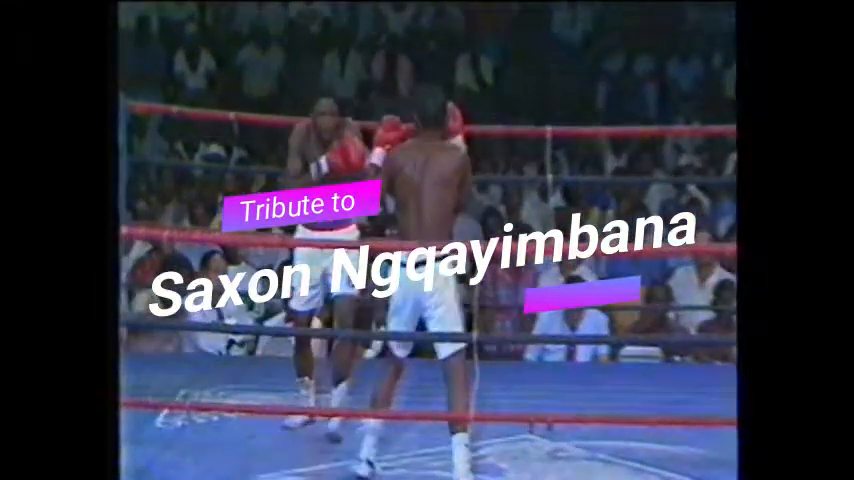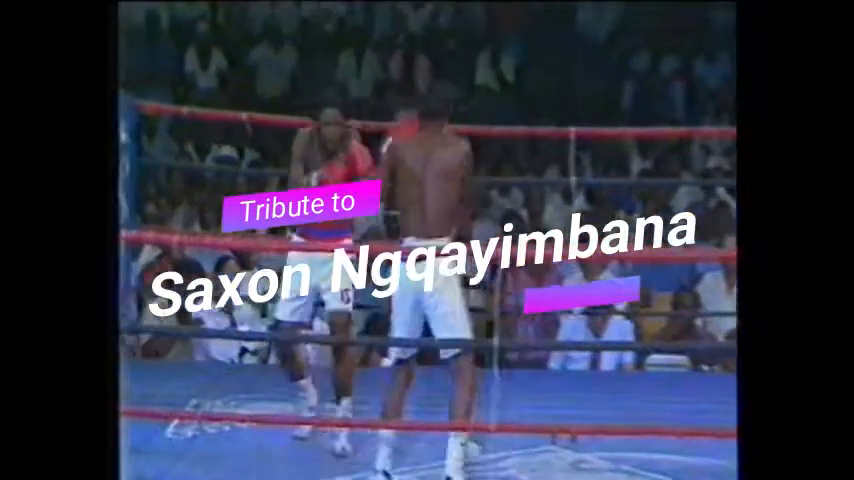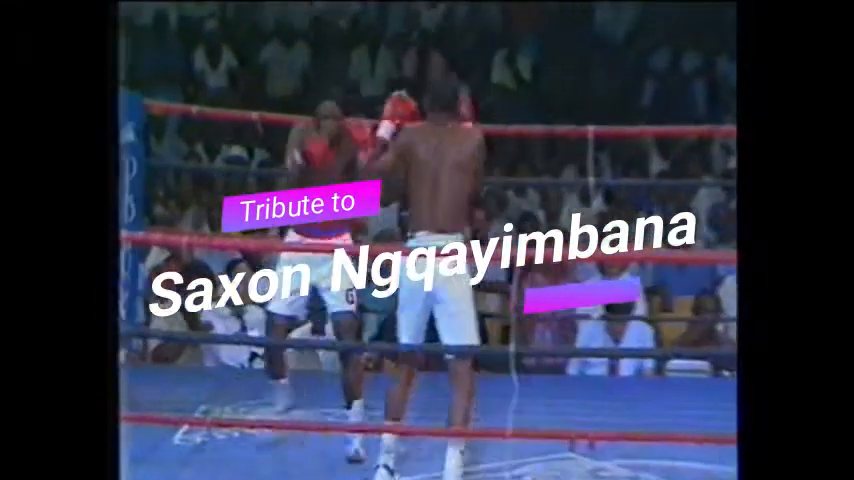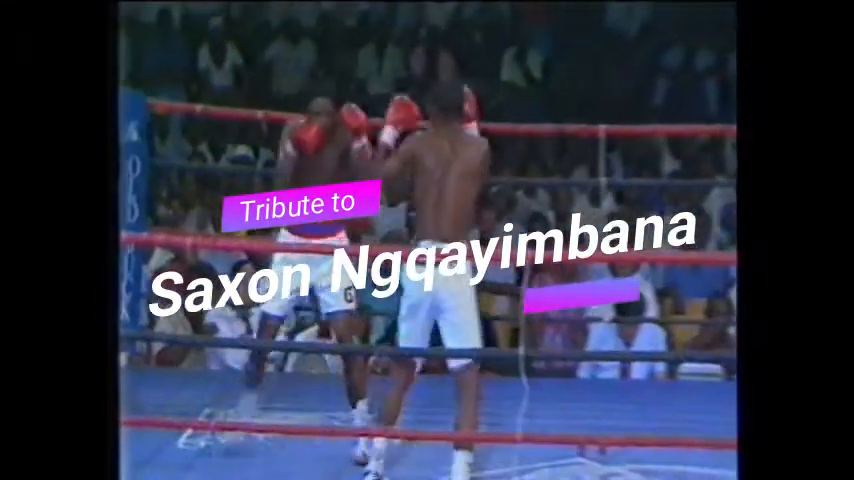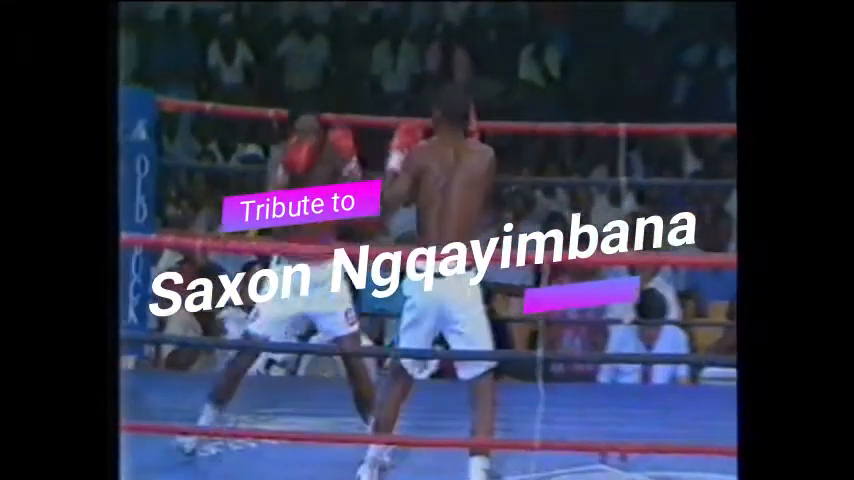
dt=0.1s
person 1, frame 1
left shoulder: (397, 155)
right shoulder: (456, 155)
left wrist: (377, 159)
left hip: (404, 268)
right hip: (436, 267)
left knee: (394, 362)
right knee: (456, 368)
person 1, frame 2
left shoulder: (400, 148)
right shoulder: (460, 149)
left hip: (407, 261)
right hip: (441, 260)
left knee: (402, 366)
right knee: (463, 366)
person 1, frame 3
left shoulder: (410, 136)
right shoulder: (474, 141)
left elbow: (373, 172)
left wrist: (387, 127)
left hip: (417, 256)
left knee: (407, 363)
right knee: (462, 371)
person 1, frame 4
left shoulder: (416, 143)
right shoulder: (479, 148)
left elbow: (376, 180)
left wrist: (389, 132)
right hip: (455, 267)
left knee: (402, 368)
right knee: (468, 380)
person 1, frame 5
left shoulder: (420, 154)
right shoulder: (486, 157)
left elbow: (386, 207)
left wrist: (396, 157)
left hip: (423, 280)
right hip: (462, 280)
left knee: (401, 378)
right knee: (484, 390)
person 2, frame 1
left shoulder: (350, 134)
right shoulder: (301, 134)
left elbow: (365, 183)
right elbow: (292, 181)
left wrist: (359, 157)
right wrist: (323, 164)
left hip: (343, 237)
right hip: (309, 237)
left knee: (346, 317)
right knee: (299, 325)
left ankle: (338, 405)
right ankle: (307, 400)
person 2, frame 2
left shoulder: (352, 145)
right shoulder: (303, 142)
right elbow: (293, 193)
left wrist: (365, 173)
right wrist: (318, 179)
left hip: (338, 248)
right hip: (303, 246)
left knee: (340, 333)
right knee: (283, 337)
left ankle: (343, 423)
right ankle: (310, 398)
person 2, frame 3
left shoulder: (351, 141)
right shoulder: (300, 135)
right elbow: (288, 184)
right wrist: (301, 158)
left hip: (337, 246)
right hip: (299, 243)
left knee: (347, 339)
right knee: (276, 332)
right ankle: (282, 390)
person 2, frame 4
left shoulder: (346, 134)
right shoulder: (292, 134)
right elbow: (282, 181)
left wrist: (359, 138)
right wrist: (293, 148)
left hip: (332, 245)
right hip: (293, 242)
left knee: (347, 337)
right knee: (264, 334)
right ankle: (248, 403)
person 2, frame 5
left shoulder: (335, 156)
right shoulder: (281, 156)
left wrist: (348, 161)
right wrist: (285, 173)
left hip: (325, 272)
right hip: (285, 270)
left knee: (353, 360)
right knee: (243, 356)
